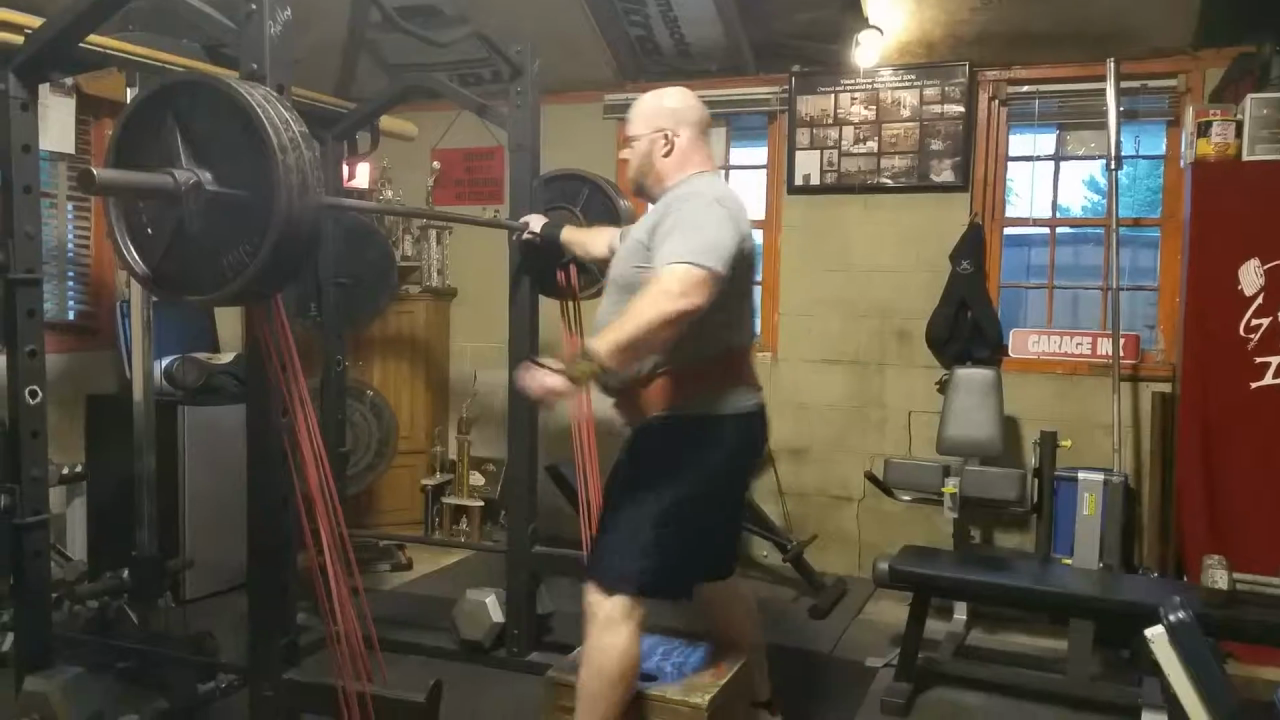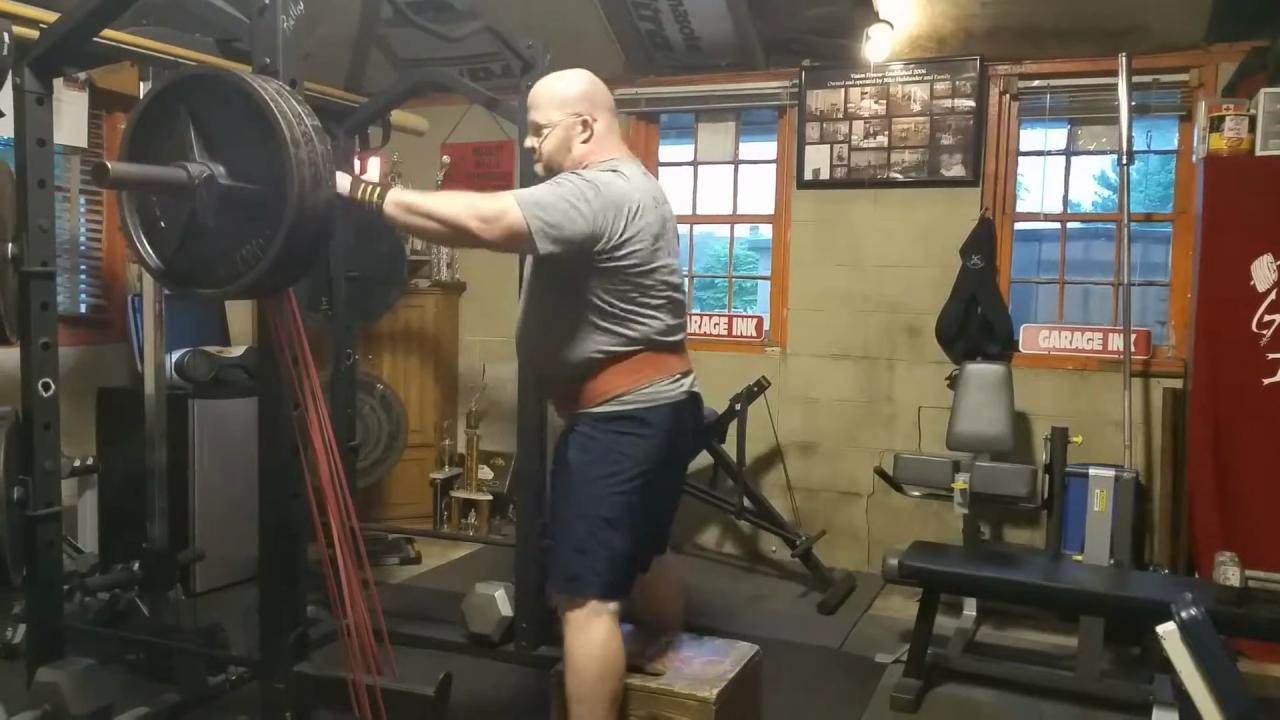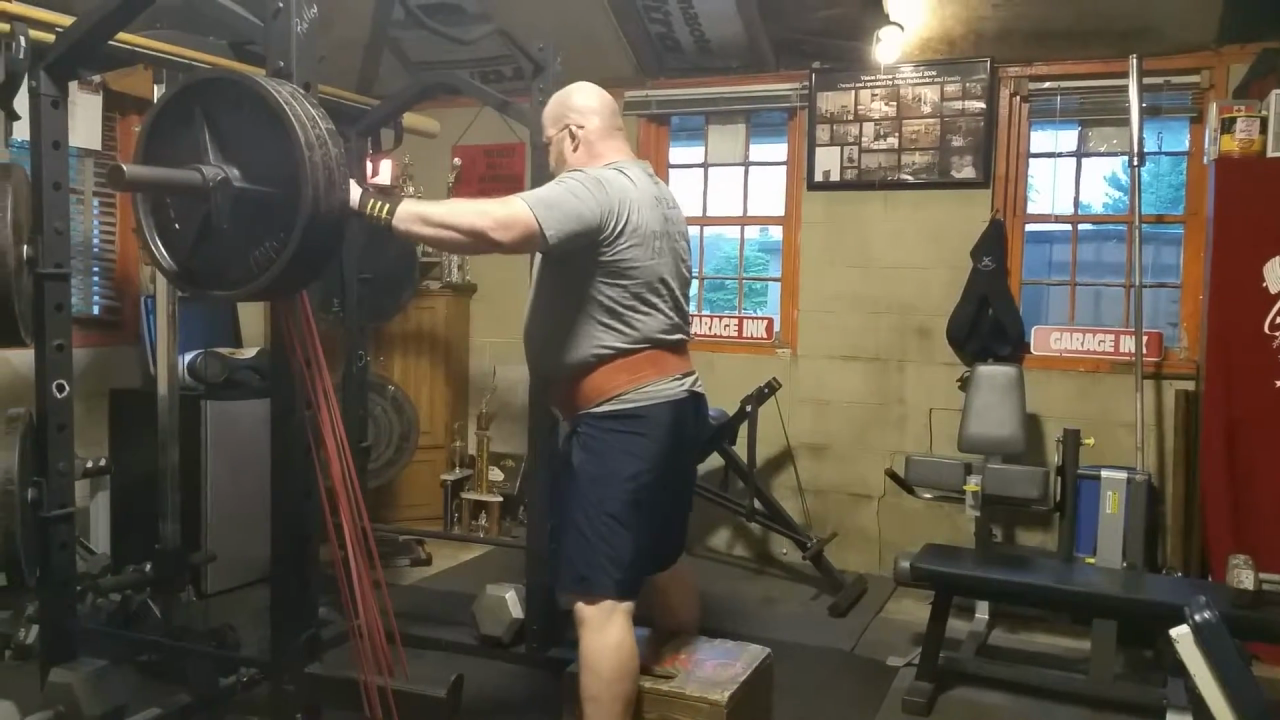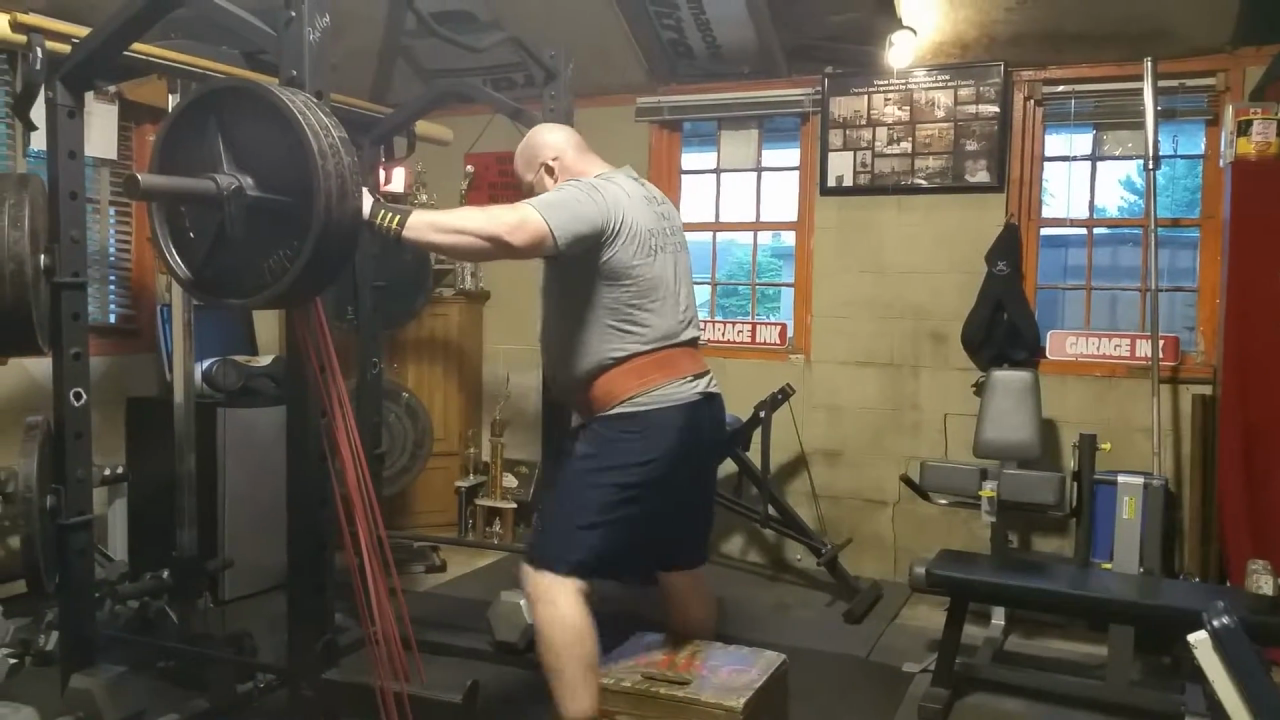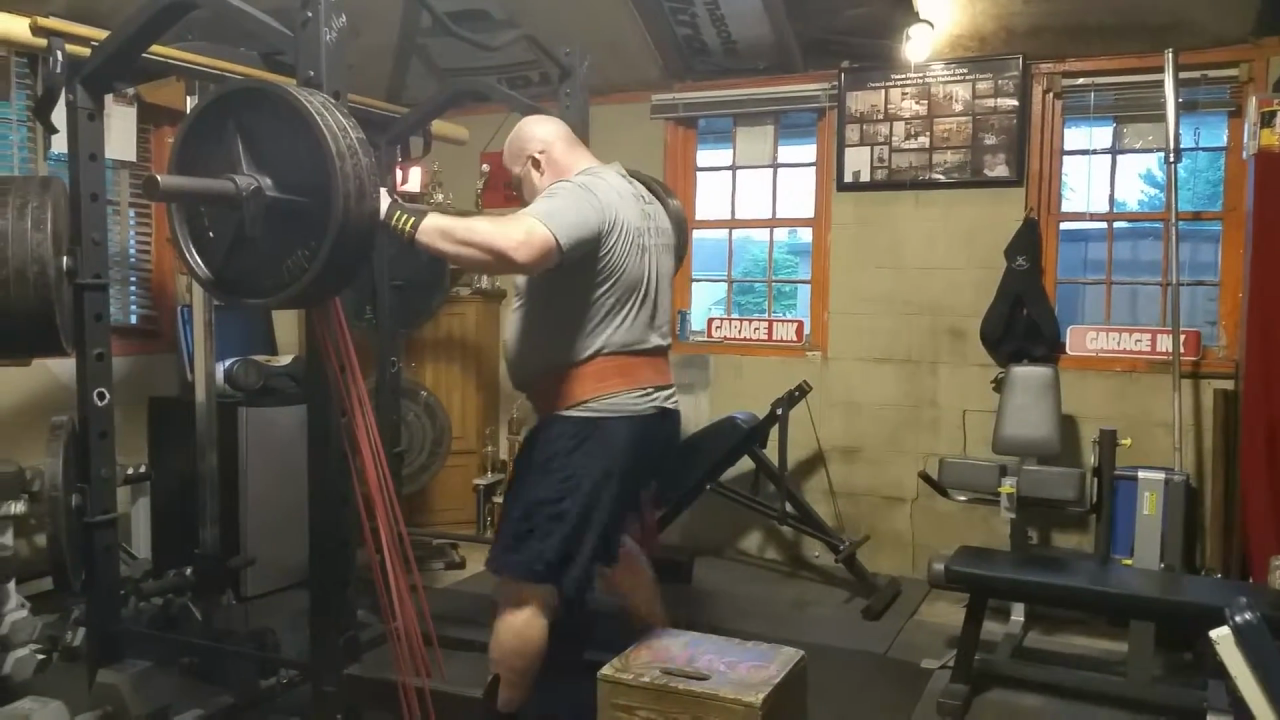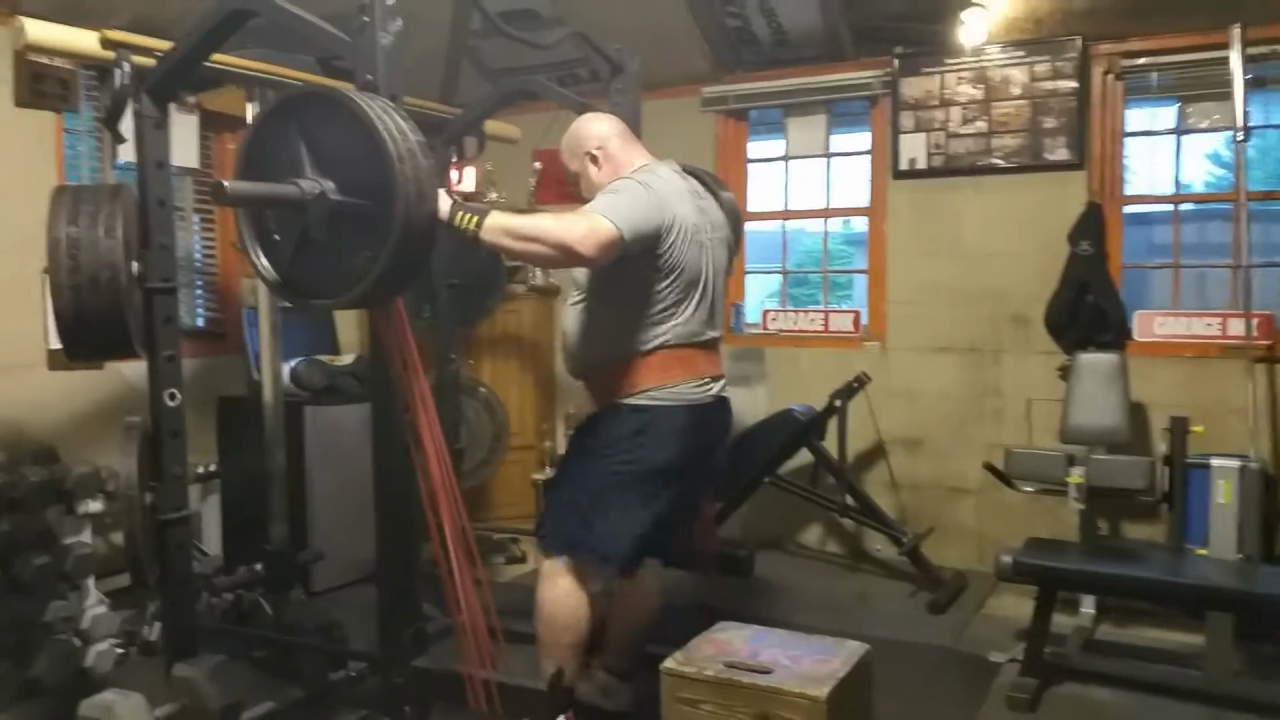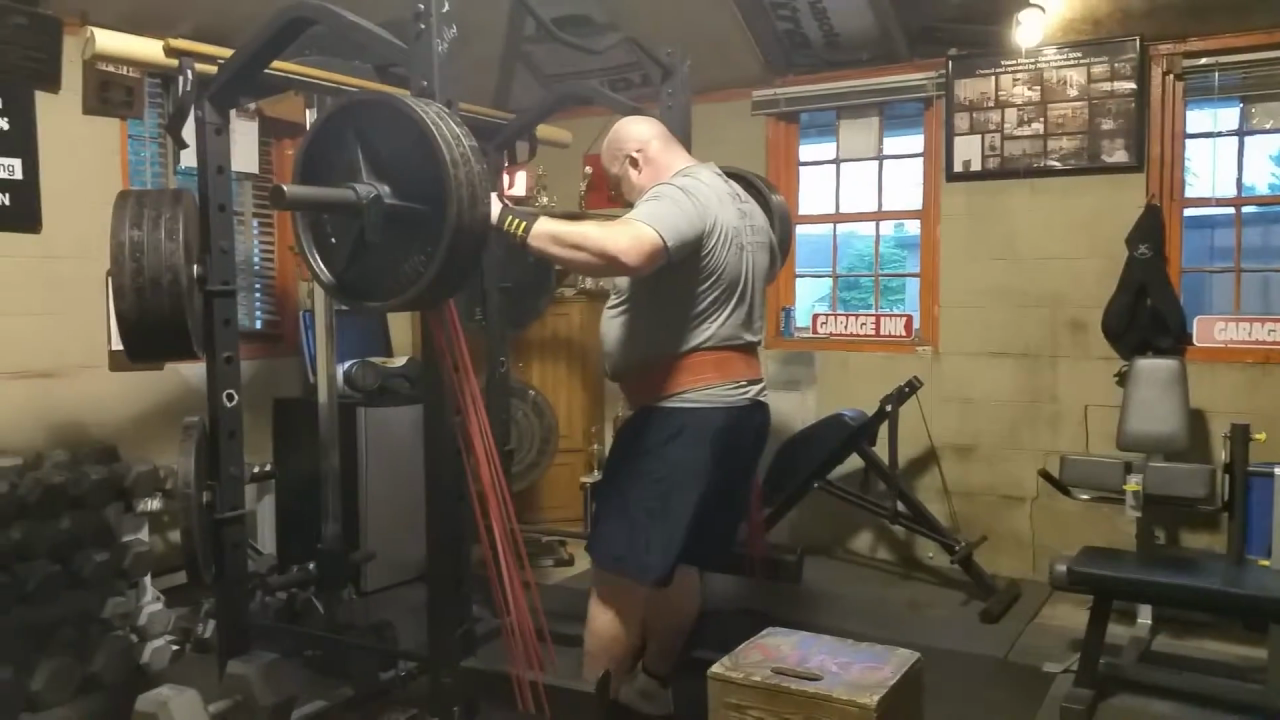
dt=0.5s
person 1, frame 1
left shoulder: (698, 204)
right shoulder: (684, 207)
left elbow: (675, 299)
right elbow: (616, 244)
left wrist: (578, 369)
right wrist: (555, 233)
left hip: (692, 427)
right hip: (714, 424)
left knee: (612, 598)
right knee: (710, 572)
person 1, frame 2
left shoulder: (594, 194)
right shoulder: (628, 186)
left elbow: (479, 221)
left wrist: (363, 193)
left hip: (622, 418)
right hip: (657, 406)
left knee: (585, 596)
right knee: (640, 556)
person 1, frame 3
left shoulder: (596, 190)
right shoulder: (652, 192)
left elbow: (493, 226)
left wrist: (371, 205)
left hip: (624, 418)
right hip: (669, 405)
left knee: (599, 599)
right knee: (659, 561)
person 1, frame 4
left shoulder: (591, 198)
right shoulder: (647, 198)
left elbow: (504, 230)
left wrist: (384, 216)
left hip: (640, 420)
right hip: (692, 406)
left knee: (549, 573)
right knee: (678, 566)
person 1, frame 5
left shoulder: (579, 197)
right shoulder: (640, 199)
left elbow: (513, 246)
left wrist: (399, 216)
left hip: (595, 419)
right hip: (649, 410)
left knee: (523, 581)
right knee: (605, 544)
person 1, frame 6
left shoulder: (638, 193)
right shoulder: (696, 197)
left elbow: (577, 240)
left wrist: (463, 214)
left hip: (648, 410)
right hip: (697, 403)
left knee: (565, 556)
right knee: (635, 553)
person 1, frame 7
left shoulder: (681, 197)
right shoulder: (739, 201)
left elbow: (622, 250)
left wrist: (512, 220)
left hip: (685, 414)
right hip: (736, 404)
left knee: (621, 571)
right knee: (675, 559)
